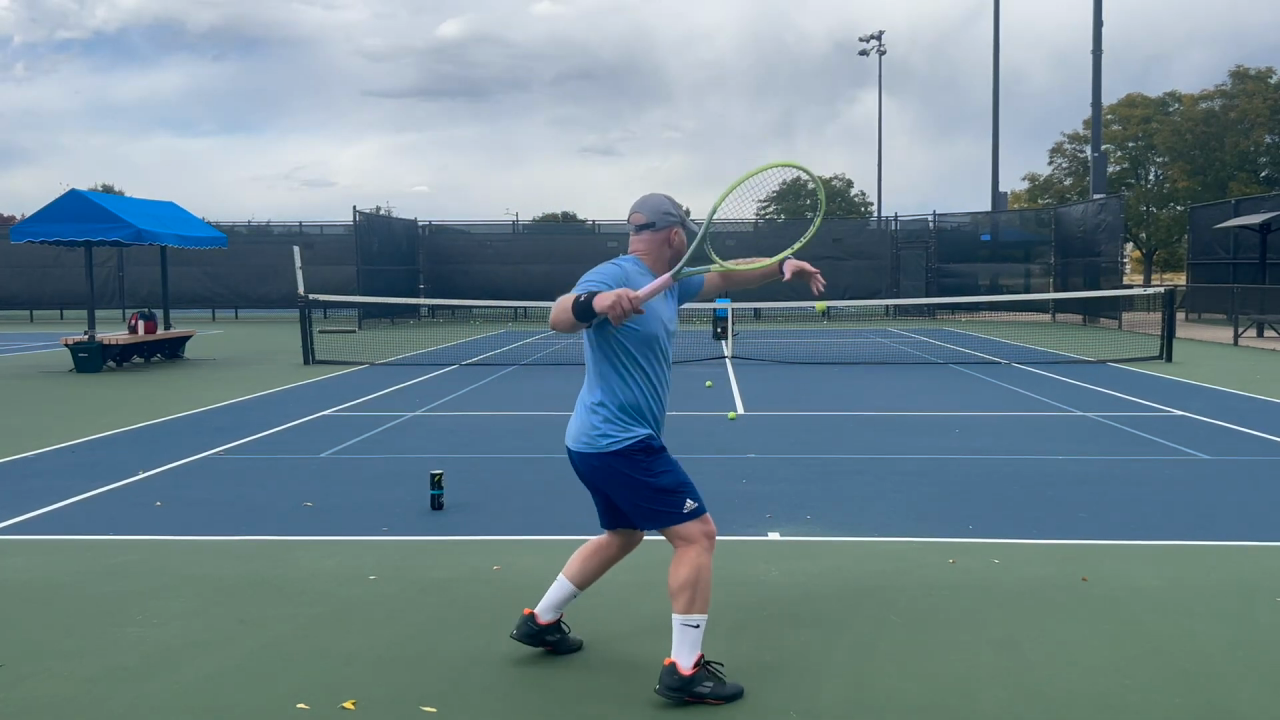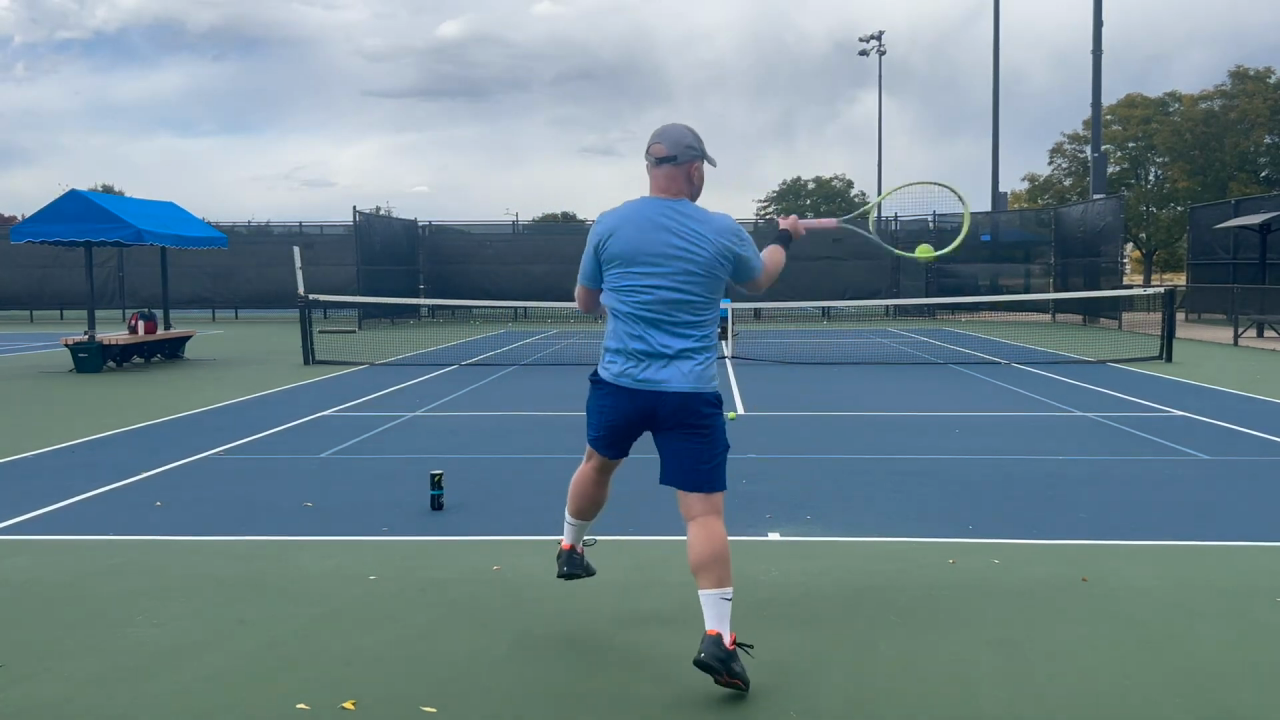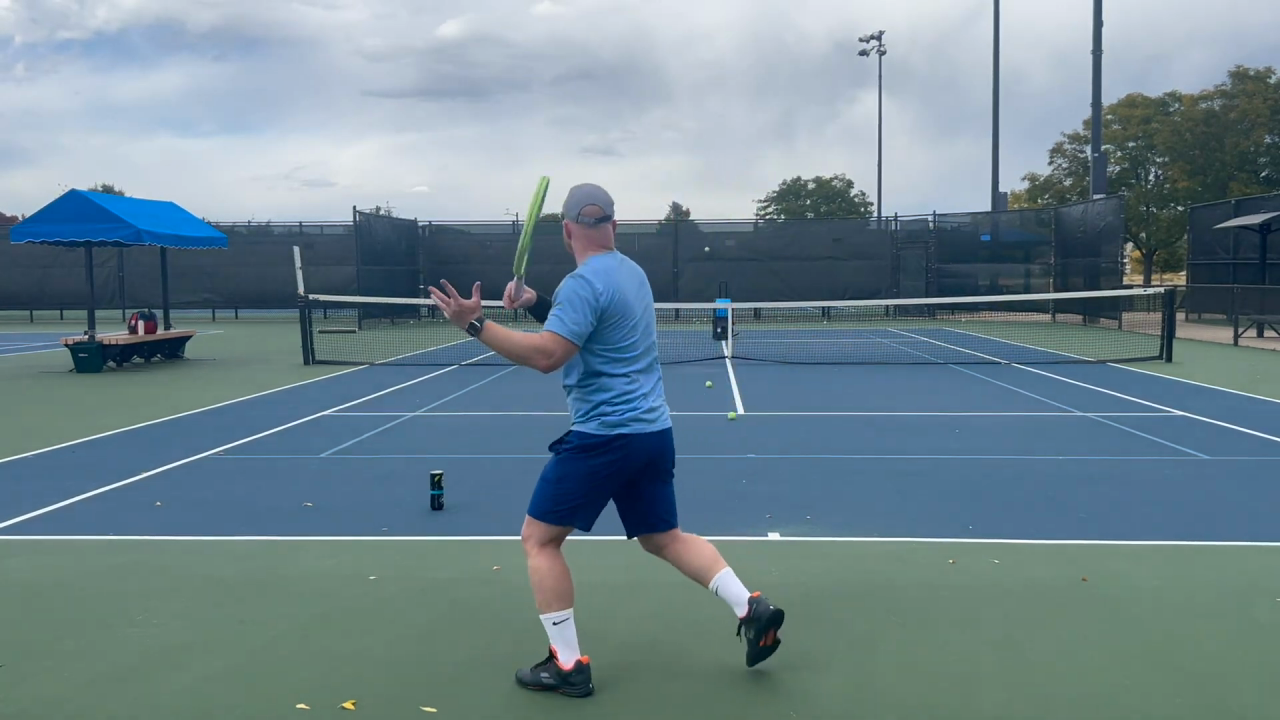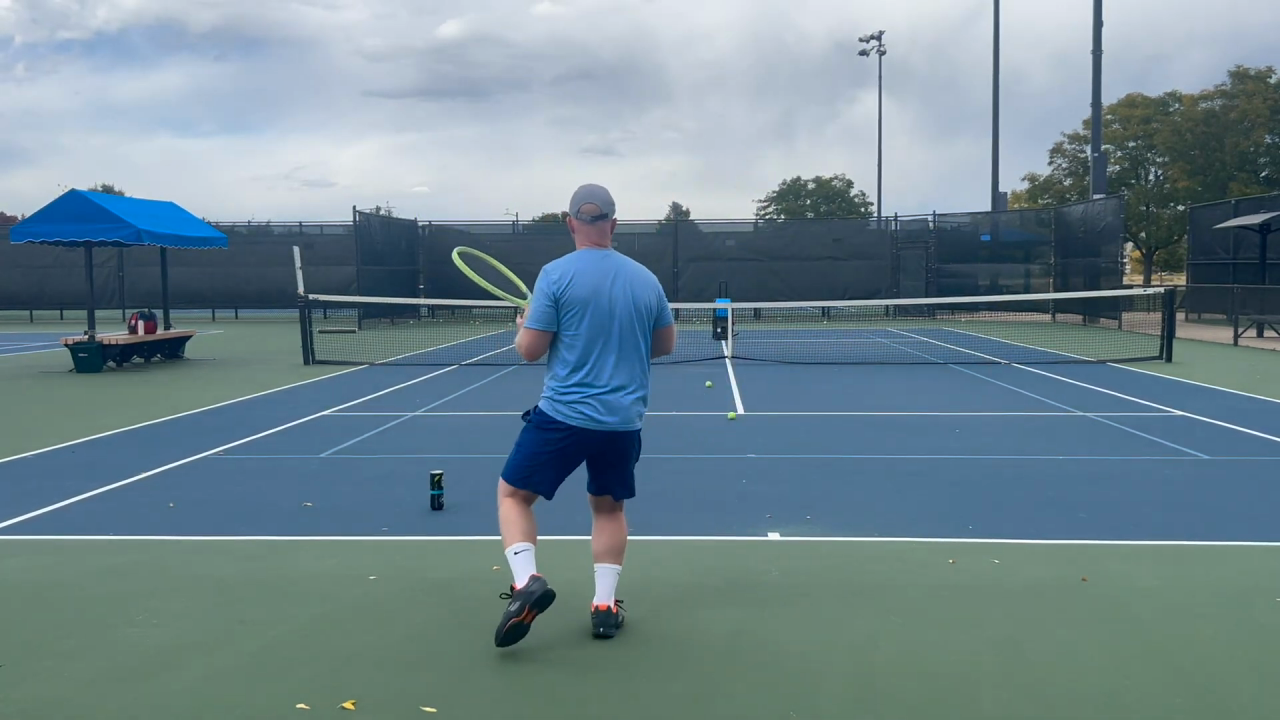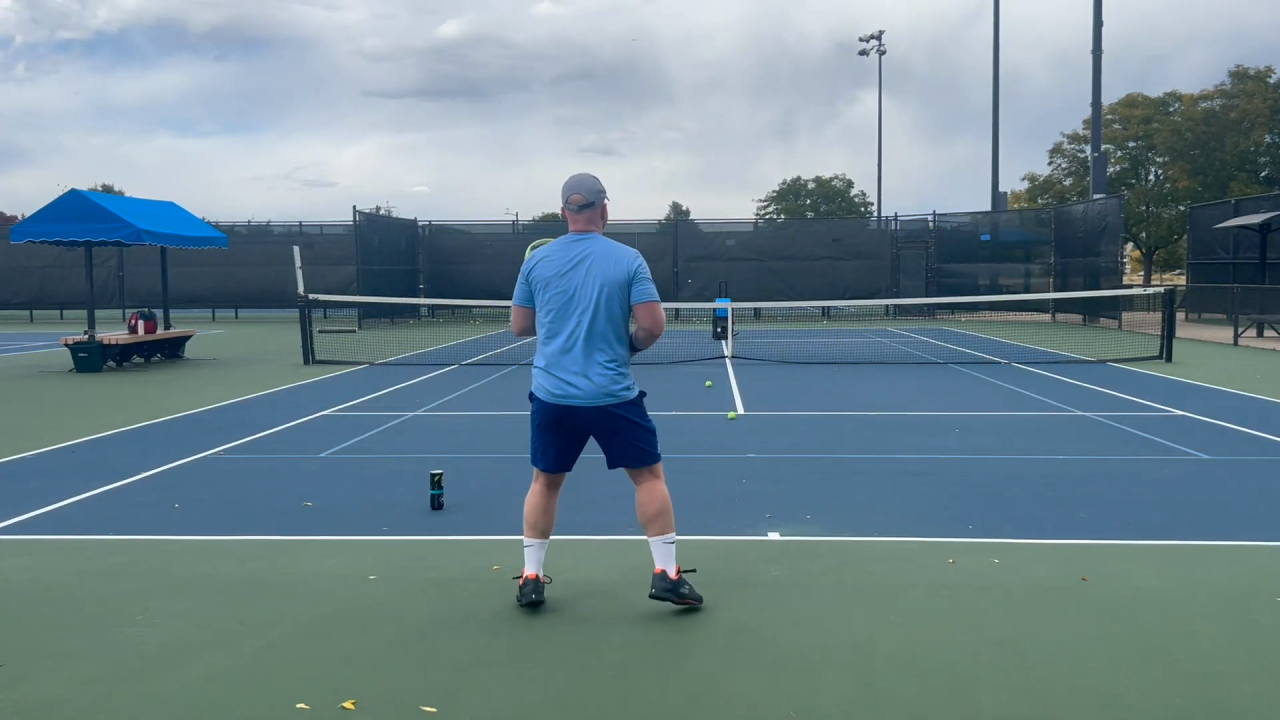
dt=0.5s
person 1, frame 1
left shoulder: (665, 284)
right shoulder: (612, 275)
left elbow: (725, 276)
right elbow: (558, 315)
left wrist: (782, 266)
right wrist: (593, 305)
left hip: (603, 441)
right hip: (619, 443)
left knee: (623, 535)
right knee: (696, 536)
left ankle: (540, 621)
right ankle: (684, 669)
person 1, frame 2
left shoulder: (610, 223)
right shoulder: (721, 230)
left elbow: (586, 303)
right elbow: (761, 280)
right wrist: (784, 239)
left hip: (618, 381)
right hip: (690, 394)
left knee: (598, 462)
right knee: (703, 513)
left ankle: (570, 547)
right ankle: (717, 640)
person 1, frame 3
left shoulder: (583, 281)
right shoulder: (631, 271)
left elbow: (548, 354)
left wrist: (477, 324)
right wrist: (536, 303)
left hip: (604, 437)
right hip: (654, 433)
left knee: (539, 539)
right knee: (666, 538)
left ankle: (569, 664)
right ankle: (751, 607)
person 1, frame 4
left shoulder: (556, 274)
right shoulder: (646, 279)
left elbow: (529, 350)
right elbow: (666, 346)
left wrist: (523, 330)
left hip: (561, 418)
right hip: (624, 421)
left knee: (513, 496)
right knee: (609, 508)
left ankle: (528, 586)
right ankle: (605, 606)
person 1, frame 5
left shoulder: (536, 259)
right shoulder: (629, 260)
left elbow: (520, 327)
right elbow: (653, 326)
left hip: (551, 395)
right hip: (613, 396)
left knee: (545, 483)
right knee: (649, 476)
left ankle: (531, 578)
right ankle: (667, 575)
